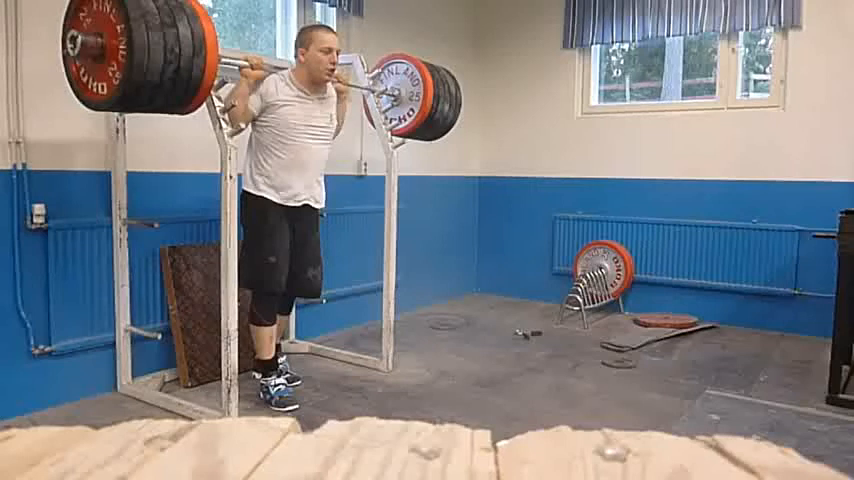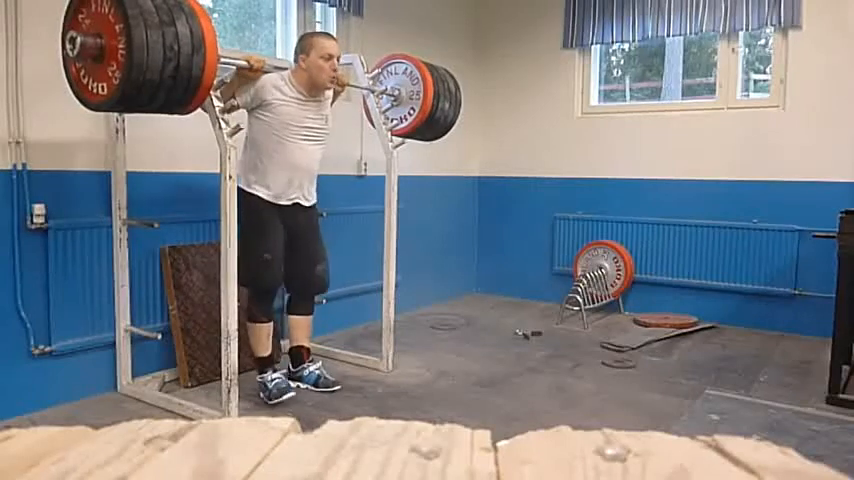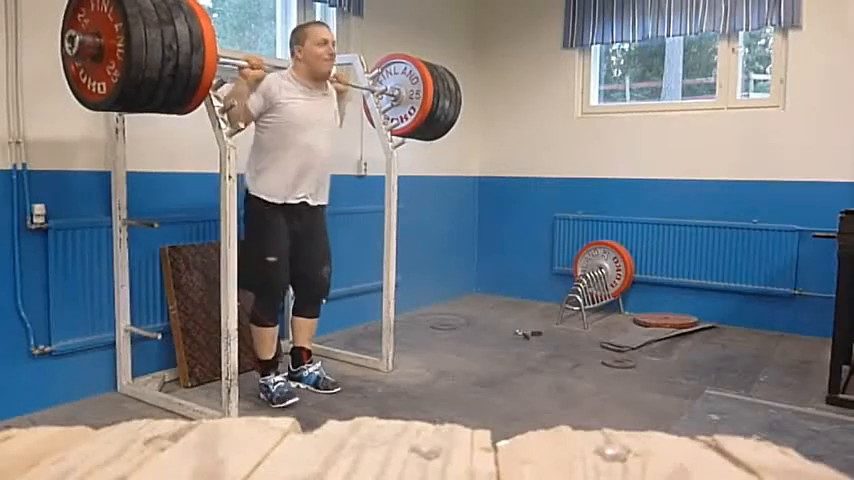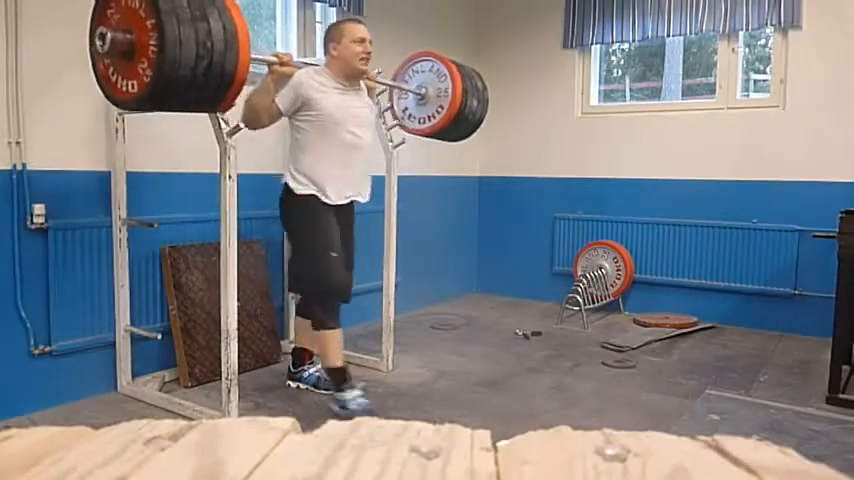
dt=0.7s
person 1, frame 1
left shoulder: (328, 94)
right shoulder: (270, 88)
right elbow: (225, 122)
left wrist: (342, 97)
right wrist: (245, 80)
left hip: (308, 205)
right hip: (267, 203)
left knee: (295, 288)
right knee: (268, 289)
left ankle: (270, 357)
right ankle: (269, 377)
person 1, frame 2
left shoulder: (325, 97)
right shoulder: (267, 86)
right wrist: (241, 75)
left hip: (303, 203)
right hip: (262, 201)
left knee: (307, 284)
right knee: (264, 287)
left ankle: (302, 363)
right ankle: (268, 373)
person 1, frame 3
left shoulder: (329, 93)
right shoulder: (273, 86)
right elbow: (226, 120)
left wrist: (341, 96)
right wrist: (245, 80)
left hip: (311, 205)
right hip: (271, 204)
left knee: (313, 287)
right knee: (271, 290)
left ankle: (302, 364)
right ankle: (269, 376)
person 1, frame 4
left shoulder: (362, 91)
right shoulder: (305, 82)
right elbow: (252, 118)
right wrist: (274, 77)
left hip: (342, 202)
right hip: (308, 201)
left knee: (321, 289)
right knee: (327, 287)
left ankle: (301, 364)
right ankle: (342, 387)
